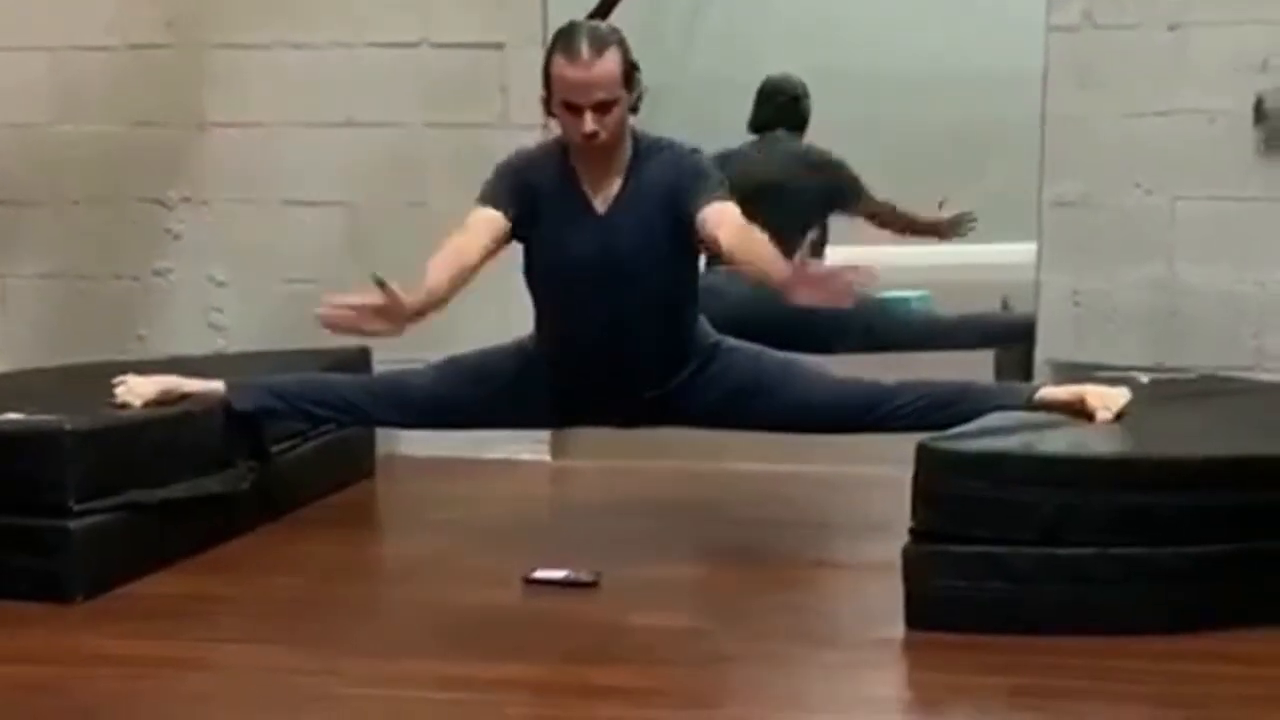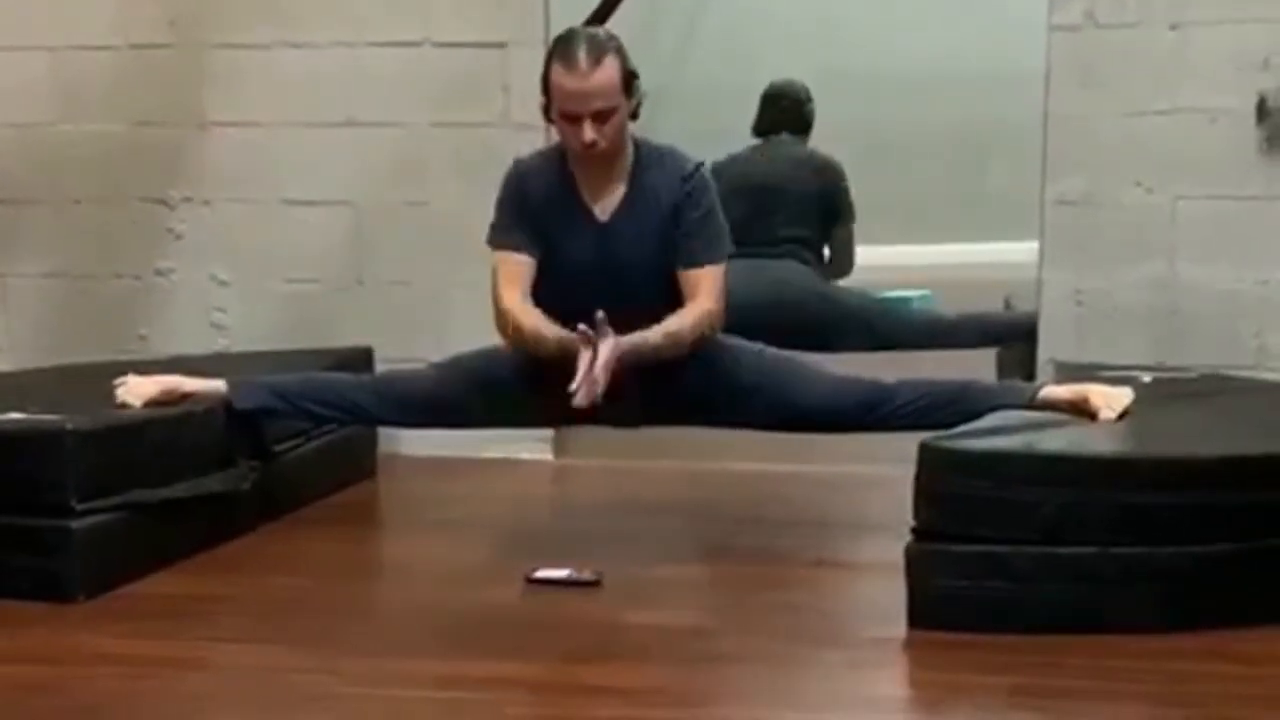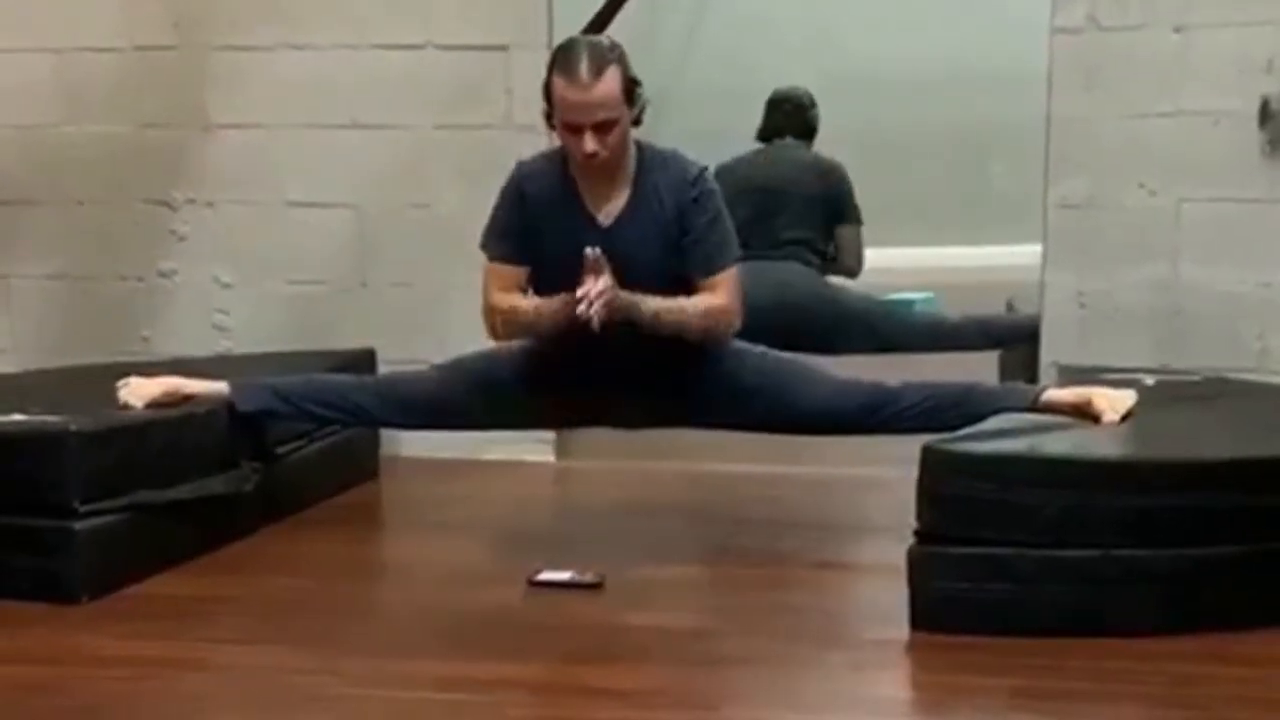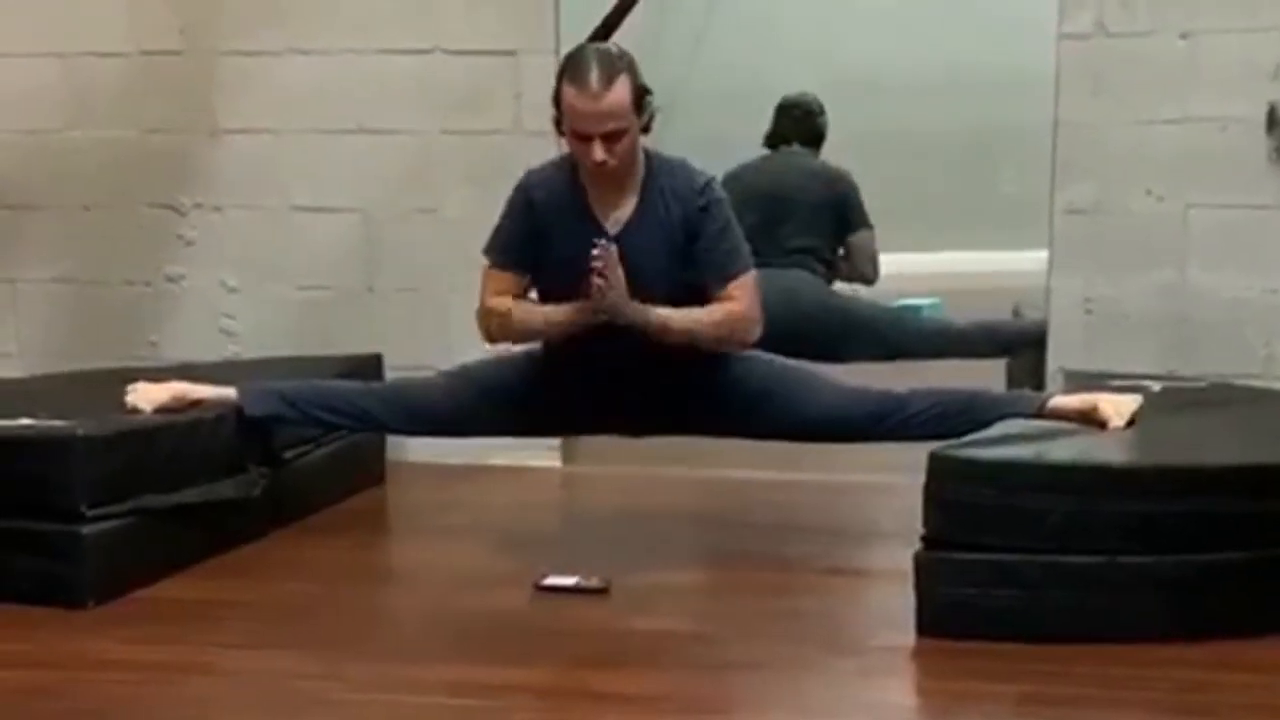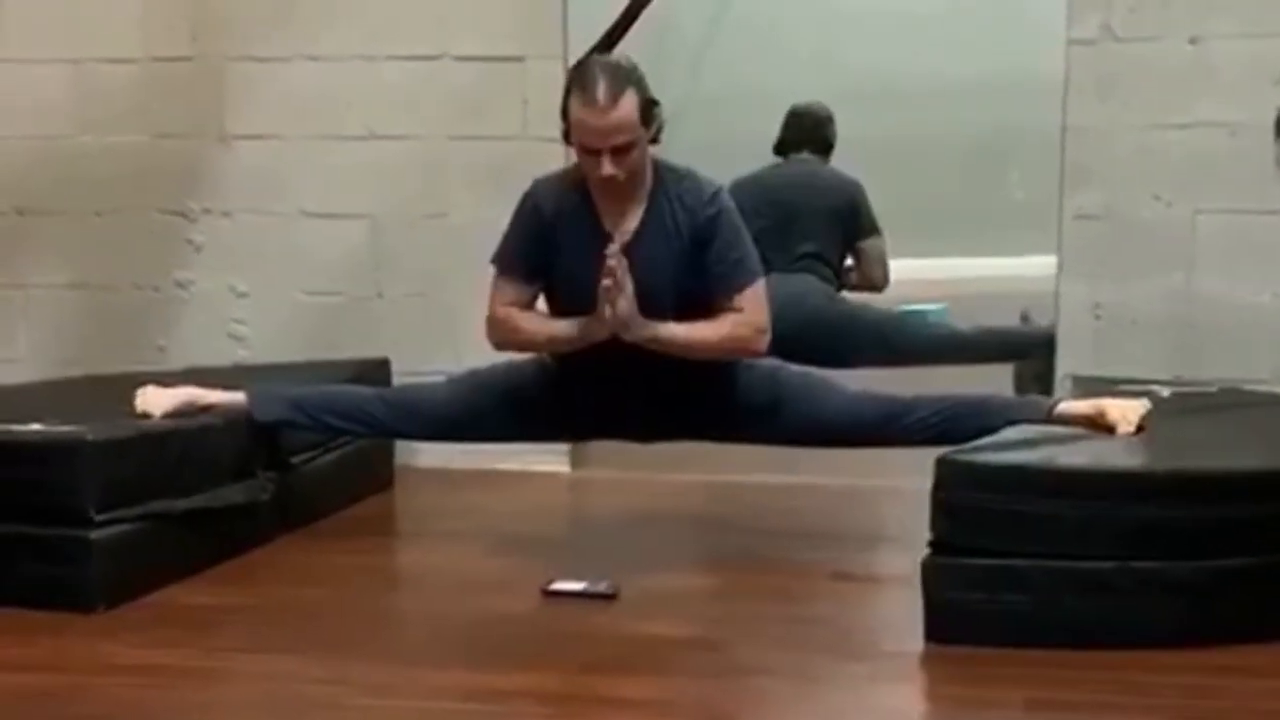
dt=0.4s
person 1, frame 1
left shoulder: (679, 171)
right shoulder: (526, 176)
left elbow: (734, 233)
right elbow: (469, 244)
left wrist: (793, 276)
right wrist: (408, 302)
left hip: (684, 376)
right hip: (557, 378)
left knee: (857, 403)
right knee: (387, 397)
person 1, frame 2
left shoulder: (682, 180)
right shoulder: (526, 183)
left elbow: (706, 314)
right elbow: (510, 307)
left wrist: (626, 349)
right wrist: (574, 349)
left hip: (674, 369)
right hip: (555, 369)
left knee: (858, 402)
right knee: (383, 397)
person 1, frame 3
left shoulder: (686, 184)
right shoulder: (527, 187)
left elbow: (723, 316)
right elbow: (499, 315)
left wrist: (629, 302)
right wrist: (572, 303)
left hip: (680, 372)
right hip: (559, 373)
left knee: (864, 404)
right knee: (386, 399)
left ankle: (1054, 399)
person 1, frame 4
left shoulder: (694, 194)
right shoulder: (537, 195)
left elbow: (744, 324)
right elbow: (494, 316)
left wrist: (638, 310)
right wrist: (582, 311)
left hip: (690, 382)
right hip: (565, 382)
left knee: (872, 411)
right knee: (393, 406)
person 1, frame 5
left shoulder: (702, 205)
right shoulder: (544, 205)
left elbow: (752, 335)
right elbow: (503, 323)
left wrist: (646, 329)
right wrist: (591, 328)
left hip: (698, 388)
right hip: (574, 389)
left knee: (880, 416)
right knee: (405, 411)
person 2, frame 1
left shoulder: (720, 166)
right shoulder: (821, 166)
right elbow: (879, 213)
right wrist: (936, 227)
left hip: (724, 297)
right knee: (927, 329)
right ankle: (1032, 328)
person 2, frame 2
left shoulder: (722, 171)
right shoulder: (824, 169)
right elbow: (843, 262)
left hip: (728, 297)
right hip: (794, 291)
right knee: (923, 327)
right ankle: (1032, 327)
person 2, frame 3
left shoulder: (725, 173)
right shoulder: (827, 172)
right elbow: (850, 263)
right hip: (796, 294)
right knee: (923, 329)
right ankle: (1033, 329)
person 2, frame 4
left shoulder: (733, 180)
right shoulder: (834, 180)
right elbow: (867, 270)
right hip: (801, 302)
right knee: (931, 335)
right ankle: (1039, 334)
person 2, frame 5
left shoulder: (741, 188)
right shoulder: (844, 187)
right elbow: (876, 277)
right hip: (808, 309)
right knee: (936, 339)
right ankle: (1047, 341)
